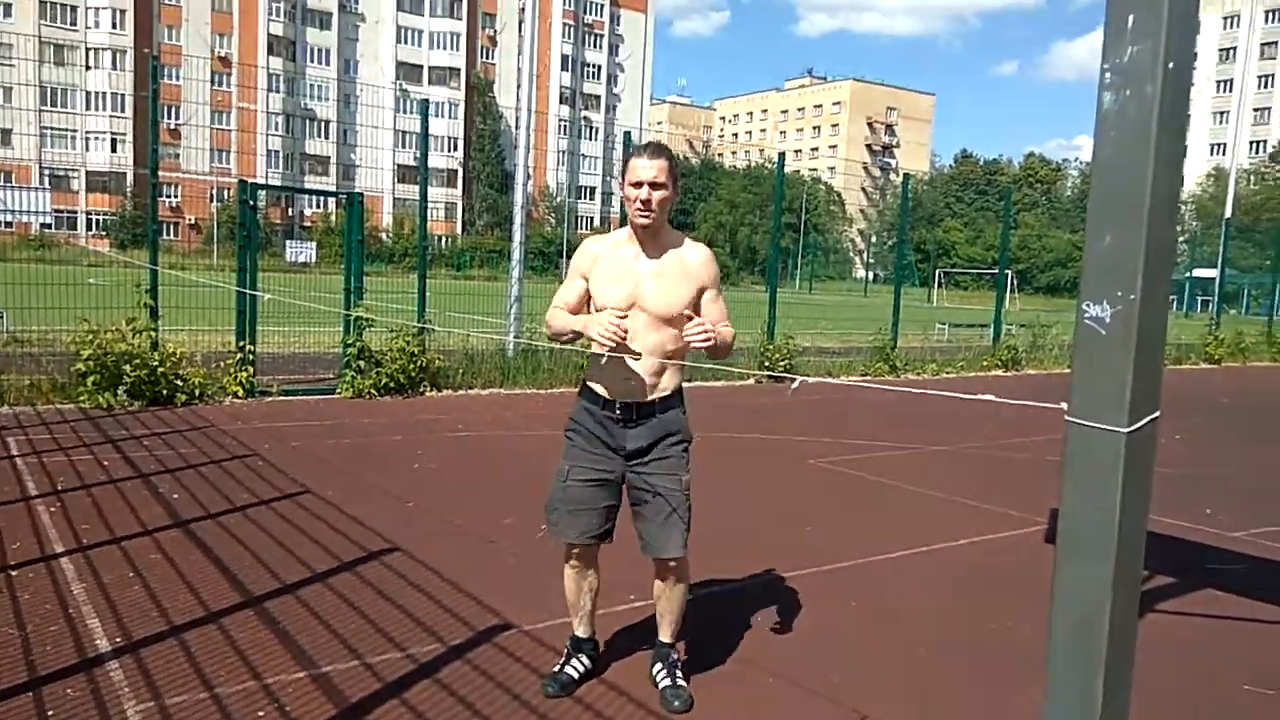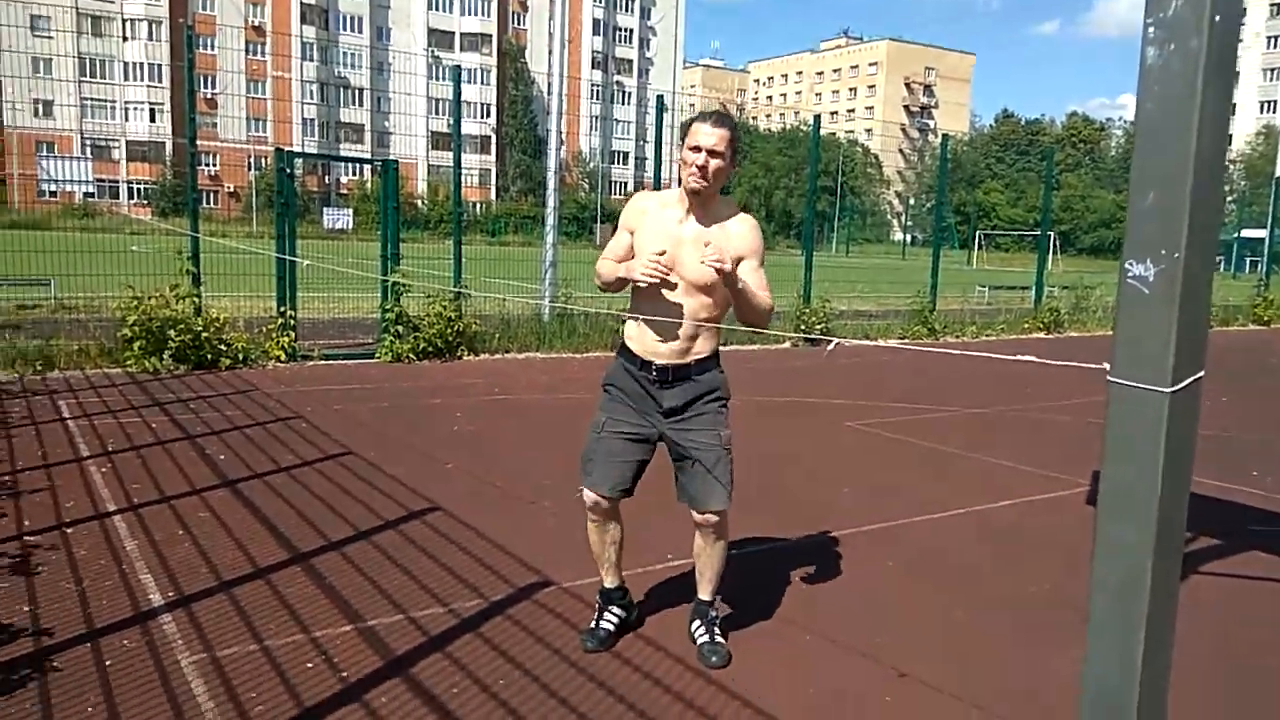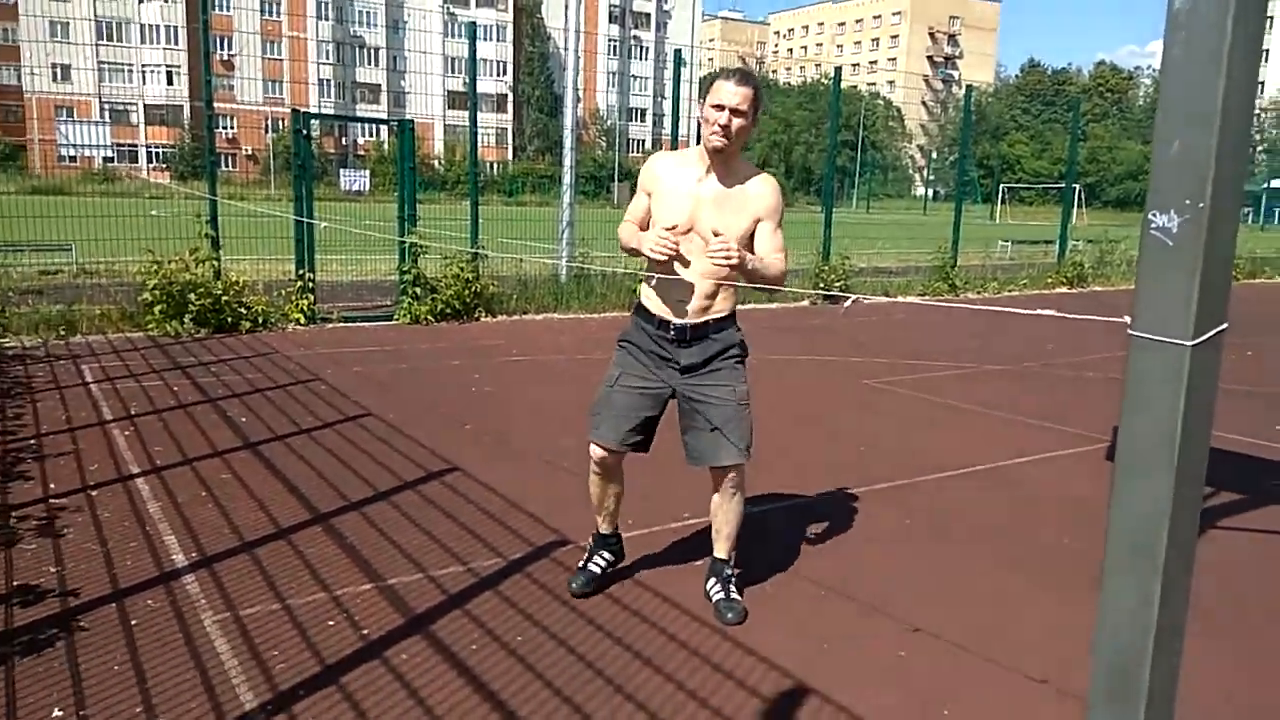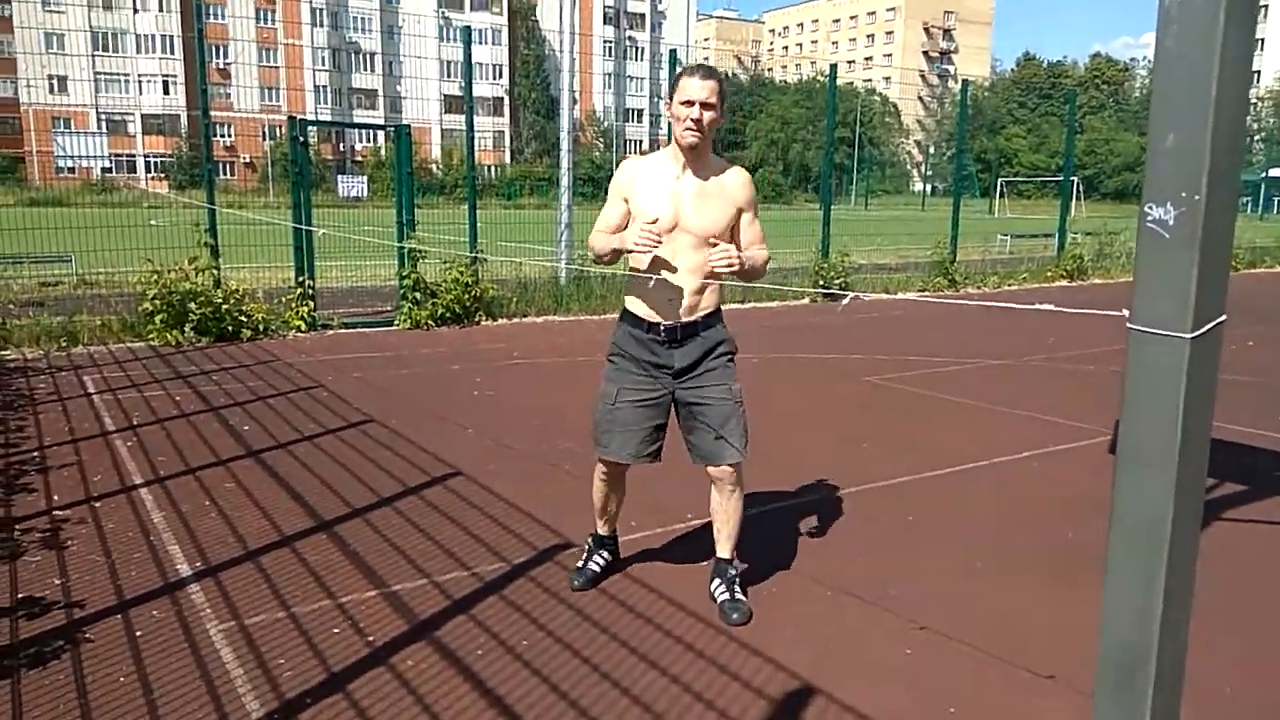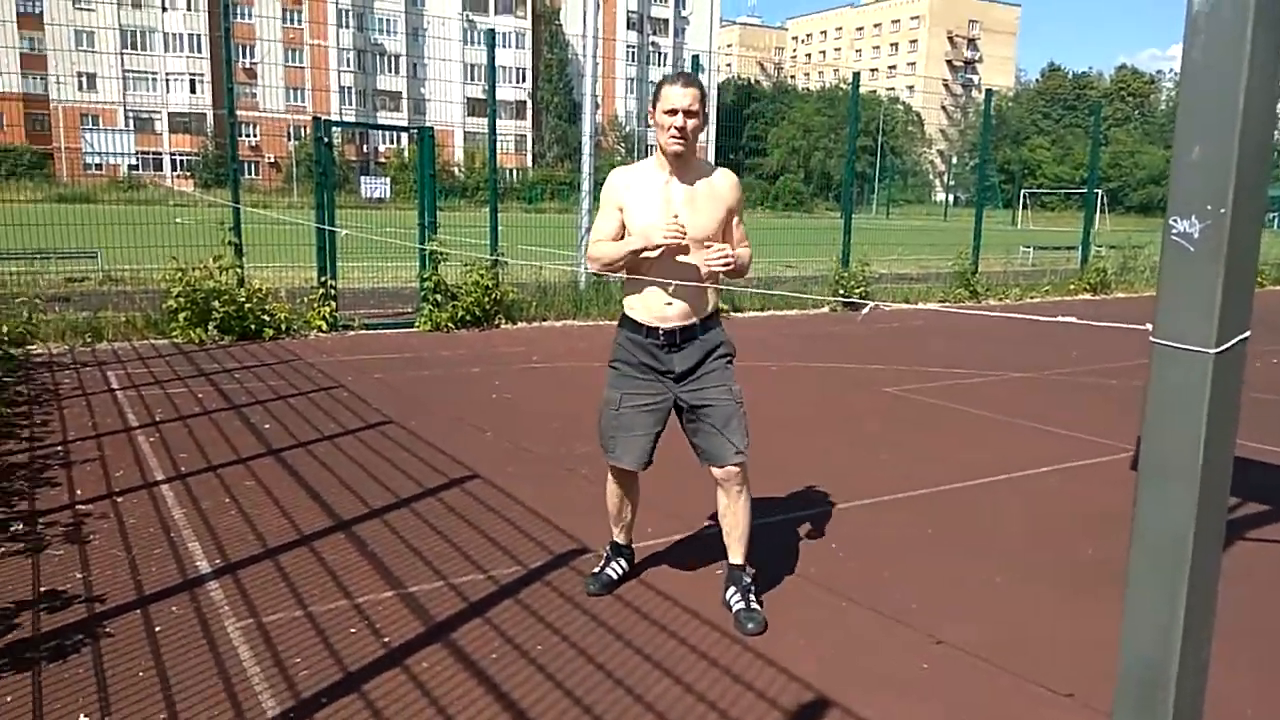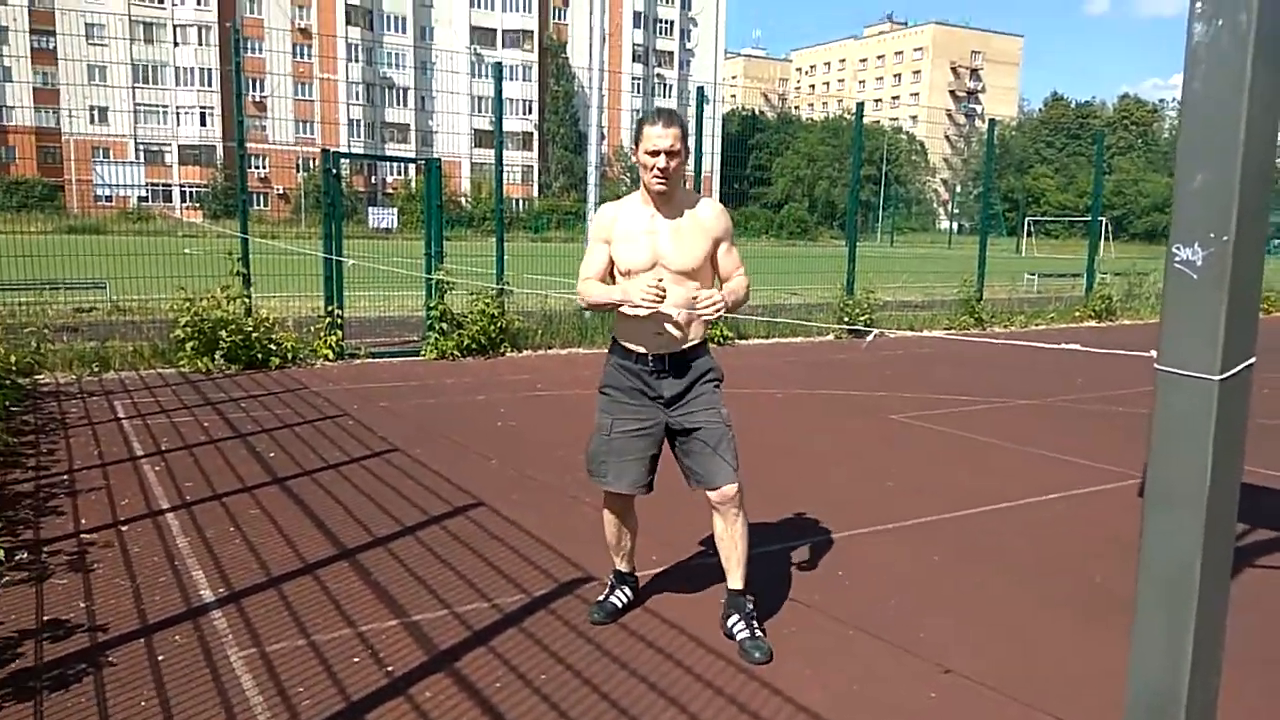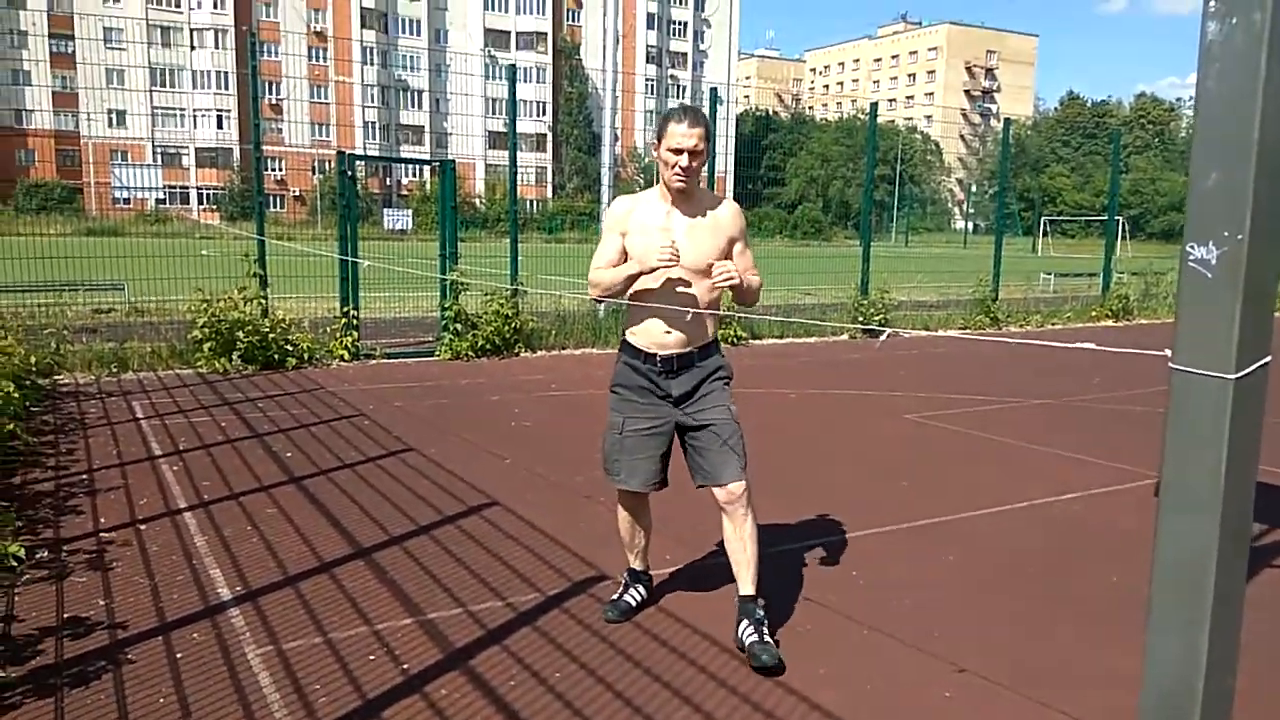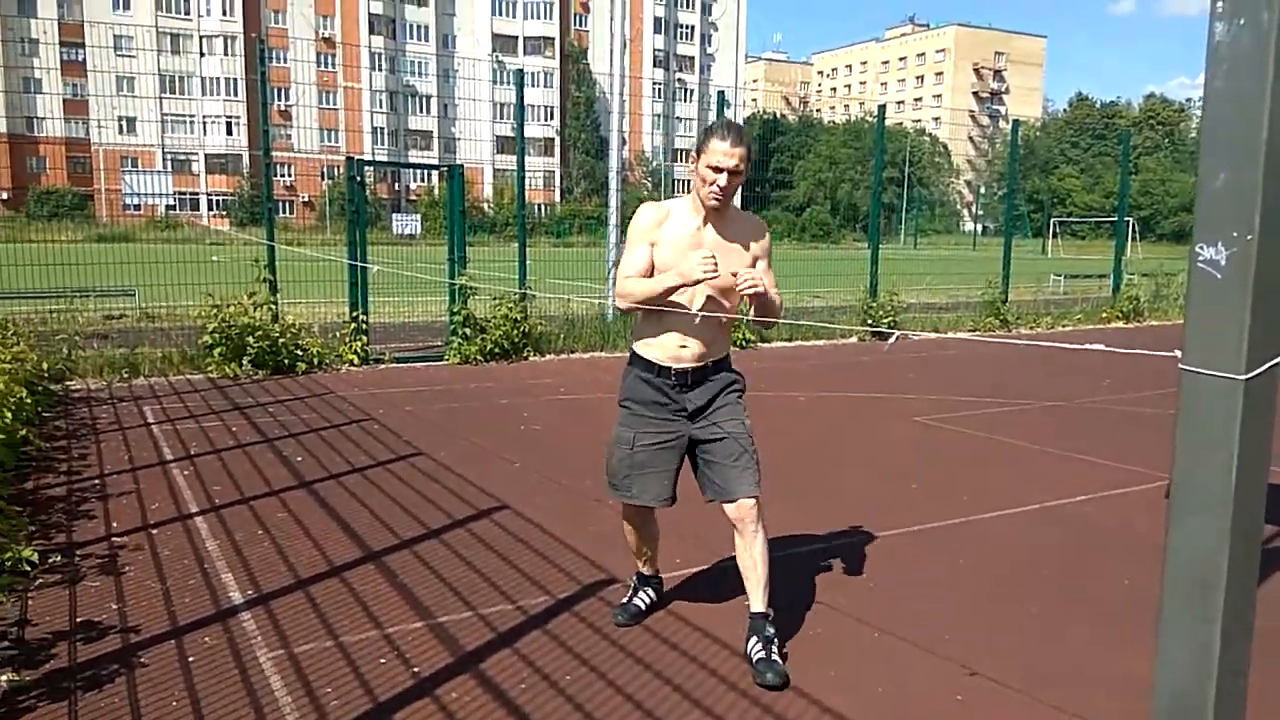
dt=0.2s
person 1, frame 1
left shoulder: (698, 261)
right shoulder: (593, 252)
left elbow: (725, 338)
right elbow: (553, 321)
left wrist: (711, 338)
right wrist: (584, 325)
left hip: (661, 423)
right hip: (596, 417)
left knee: (670, 558)
right knee: (577, 546)
left ankle: (667, 657)
right ankle: (583, 648)
person 1, frame 2
left shoulder: (743, 231)
right shoulder: (642, 207)
left elbow: (761, 318)
right elbow: (602, 271)
left wrist: (735, 282)
right wrist: (628, 269)
left hip: (698, 385)
right hip: (631, 377)
left knee: (710, 515)
right knee: (597, 498)
left ankle: (705, 614)
right ankle: (615, 601)
person 1, frame 3
left shoulder: (763, 190)
right shoulder: (660, 168)
left elbow: (778, 274)
right elbow: (626, 231)
left wrist: (745, 263)
right wrist: (641, 241)
left hip: (715, 345)
right hip: (648, 337)
left knee: (728, 470)
right knee: (603, 451)
left ankle: (720, 572)
right ankle: (605, 545)
person 1, frame 4
left shoulder: (736, 183)
right shoulder: (633, 172)
left elbow: (759, 261)
right elbow: (596, 246)
left wrist: (739, 262)
right wrist: (622, 241)
left hip: (704, 343)
right hip: (637, 339)
left knee: (726, 468)
right knee: (611, 460)
left ankle: (724, 573)
right ankle: (603, 544)
person 1, frame 5
left shoulder: (724, 184)
right shoulder: (623, 182)
left elbow: (743, 251)
right elbow: (594, 257)
left wrist: (732, 260)
right wrist: (640, 241)
left hip: (703, 344)
right hip: (638, 344)
left knee: (731, 469)
right knee: (622, 464)
left ankle: (738, 579)
right ankle: (620, 552)
person 1, frame 6
left shoulder: (711, 215)
right shoulder: (610, 217)
left elbow: (740, 282)
right elbow: (585, 292)
left wrist: (724, 299)
right wrist: (623, 292)
left hip: (692, 371)
right hip: (628, 372)
left knee: (726, 492)
right knee: (617, 491)
left ankle: (738, 606)
right ankle: (623, 580)
person 1, frame 7
left shoulder: (727, 214)
right shoulder: (625, 210)
left elbow: (754, 290)
right elbow: (596, 284)
left wrist: (738, 282)
right wrist: (639, 266)
left hip: (703, 370)
right hip: (639, 370)
left knee: (732, 492)
right knee: (631, 489)
left ankle: (750, 613)
right ankle: (638, 578)
person 1, frame 8
left shoulder: (754, 230)
right shoulder: (653, 217)
left elbow: (771, 315)
right elbow: (624, 294)
left wrist: (762, 294)
right wrist: (681, 275)
left hip: (715, 385)
right hip: (650, 383)
left knee: (744, 508)
right knee: (635, 504)
left ankle: (760, 628)
right ankle: (648, 581)
